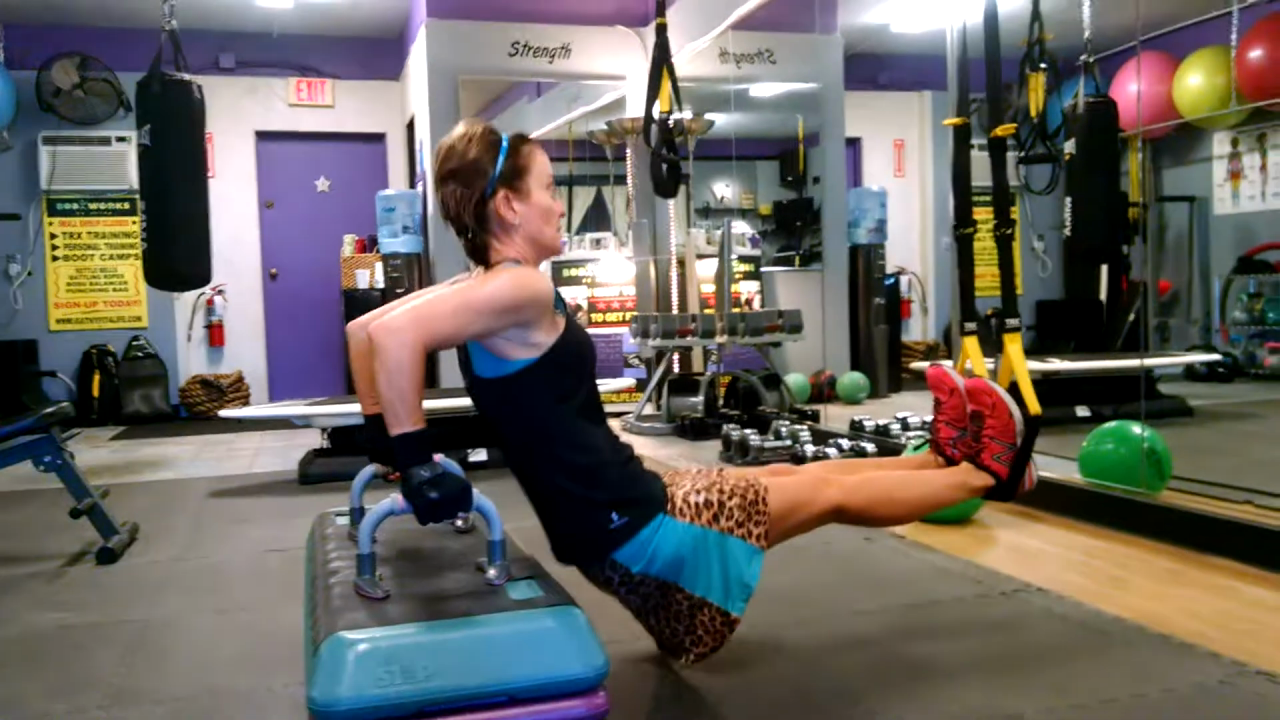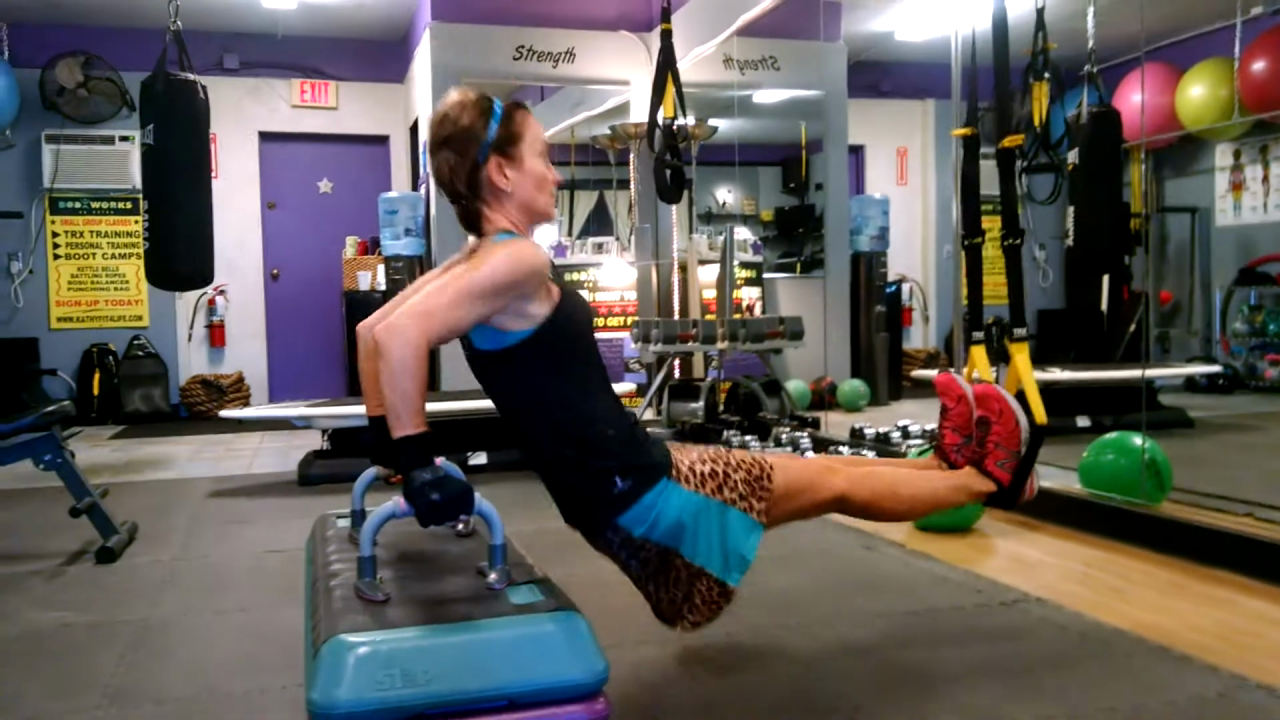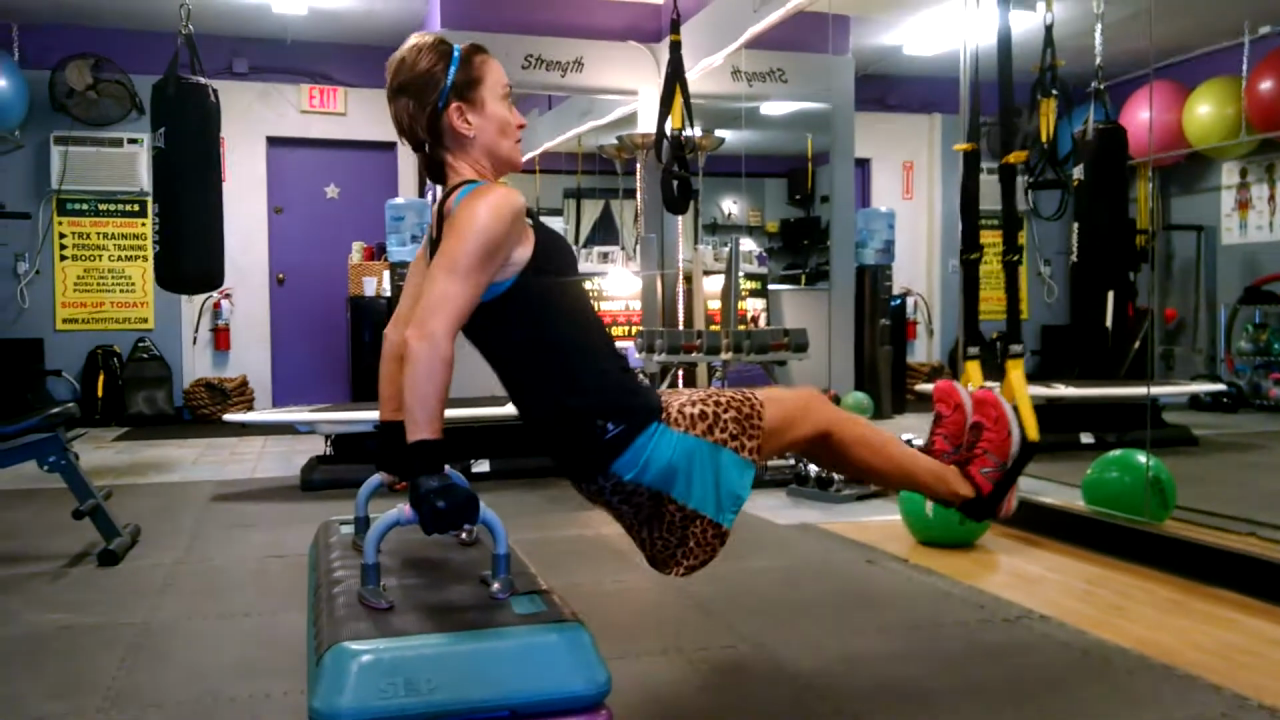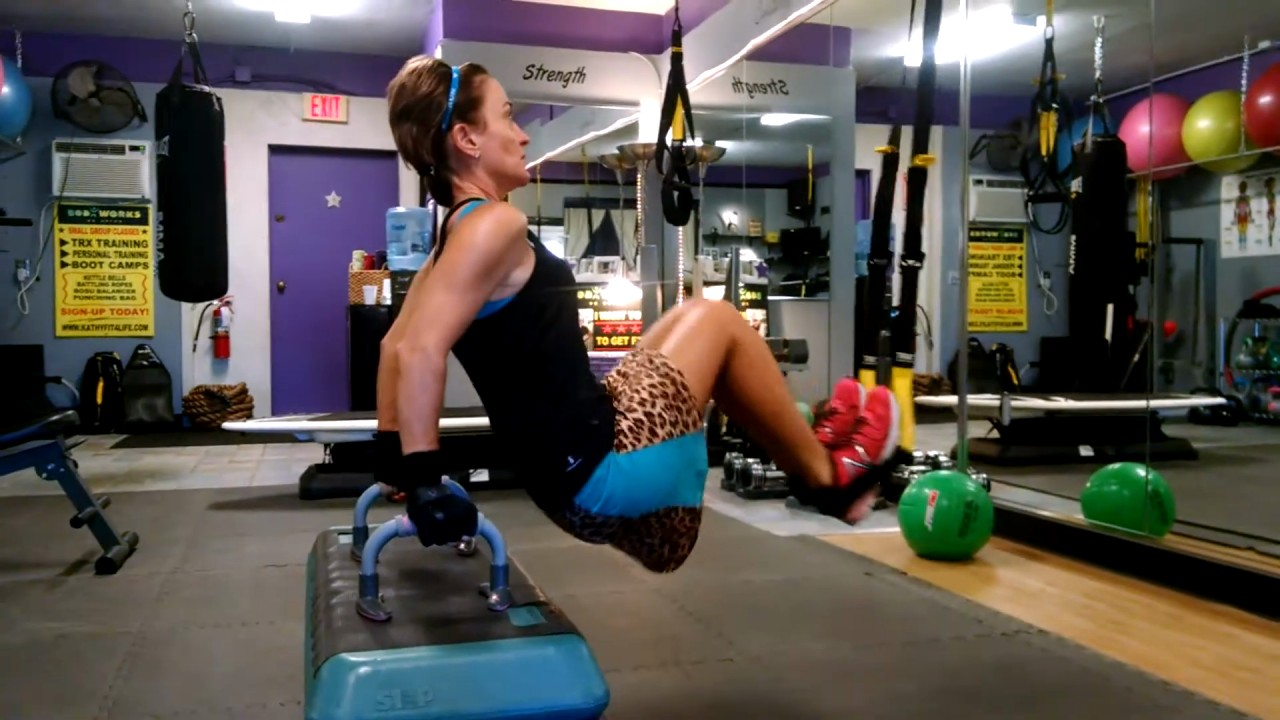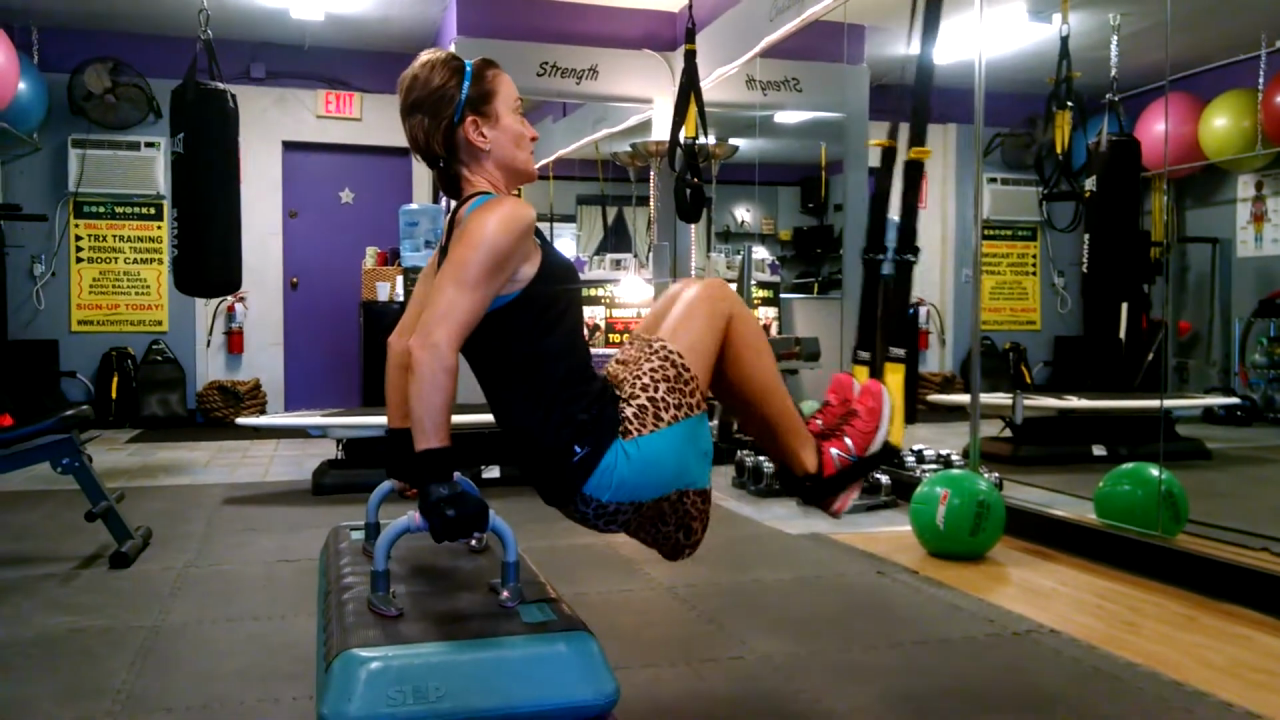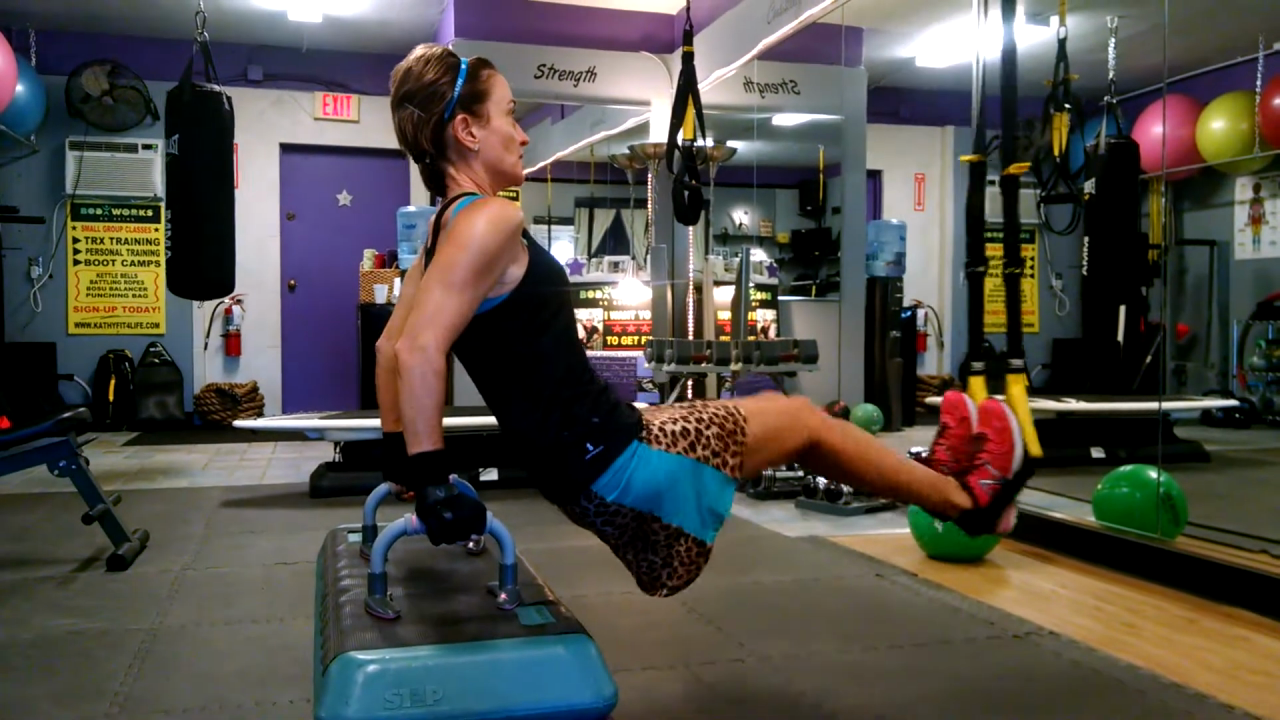
dt=0.4s
person 1, frame 1
left shoulder: (480, 288)
right shoulder: (521, 289)
left elbow: (360, 333)
right elbow: (390, 338)
left wrist: (387, 454)
right wrist: (416, 465)
left hip: (617, 512)
right hip: (629, 531)
left knee: (789, 475)
right knee: (827, 489)
left ankle: (941, 461)
right ankle: (982, 476)
person 1, frame 2
left shoulder: (480, 260)
right shoulder: (517, 262)
left elbow: (371, 331)
right elbow: (398, 338)
left wrist: (394, 449)
right wrist: (419, 463)
left hip: (623, 484)
right hip: (634, 496)
left knee: (797, 464)
right knee: (830, 481)
left ankle: (949, 465)
right ankle: (985, 479)
person 1, frame 3
left shoulder: (453, 216)
right shoulder: (492, 207)
left elbow: (397, 338)
right elbow: (426, 339)
left wrist: (398, 453)
right wrist: (427, 471)
left hip: (600, 443)
right hip: (626, 443)
left knee: (793, 415)
right knee: (813, 412)
left ankle: (932, 469)
right ankle: (968, 487)
person 1, frame 4
left shoulder: (458, 232)
right shoulder: (495, 224)
left elbow: (394, 348)
right elbow: (418, 352)
left wrist: (396, 463)
right wrist: (425, 484)
left hip: (571, 468)
right hip: (599, 474)
left knee: (694, 322)
right knee: (714, 318)
left ankle: (811, 451)
right ankle: (826, 473)
person 1, frame 5
left shoulder: (465, 227)
right shoulder: (503, 219)
left elbow: (402, 345)
right elbow: (432, 350)
left wrist: (407, 460)
right wrist: (437, 482)
left hip: (577, 465)
right hip: (608, 468)
left knee: (687, 301)
right knee: (712, 299)
left ankle: (803, 448)
right ankle: (811, 464)
person 1, frame 6
left shoulder: (449, 229)
right shoulder: (489, 222)
left elbow: (392, 348)
right elbow: (419, 354)
left wrist: (407, 467)
right wrist: (433, 485)
left hip: (582, 468)
right hip: (614, 470)
left knee: (781, 416)
right knee: (799, 421)
left ankle: (933, 482)
right ankle: (961, 496)
